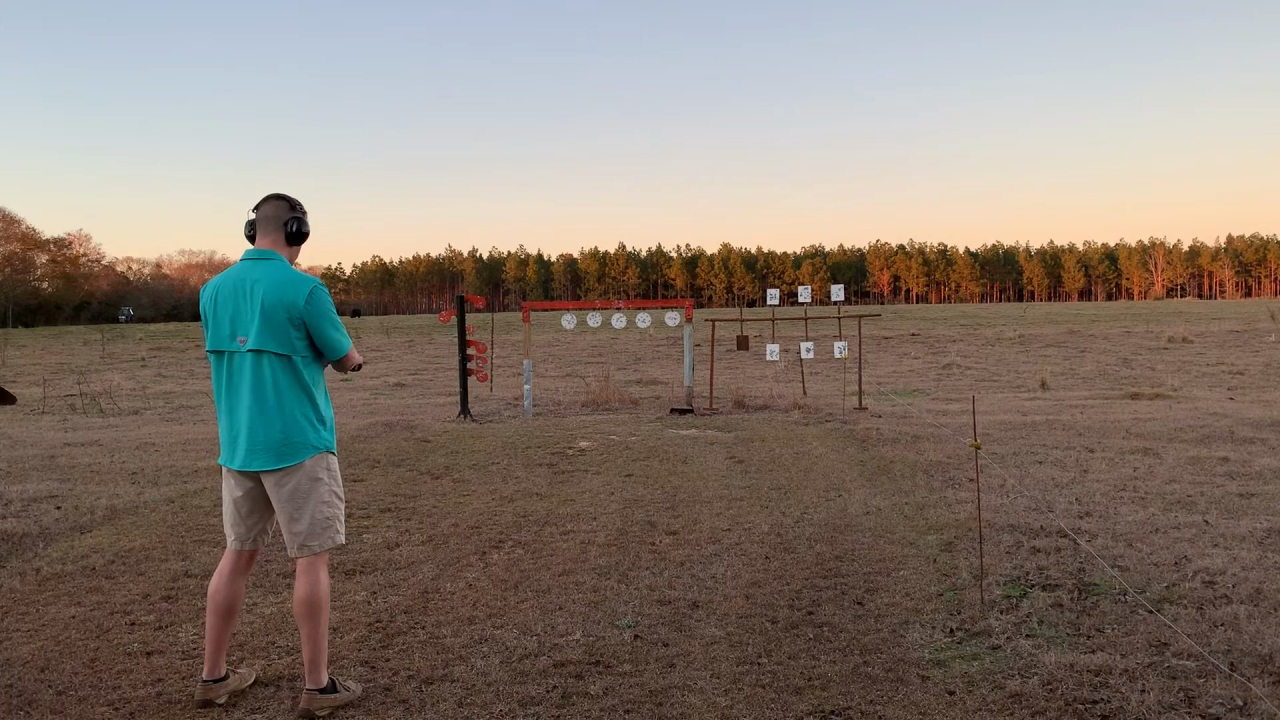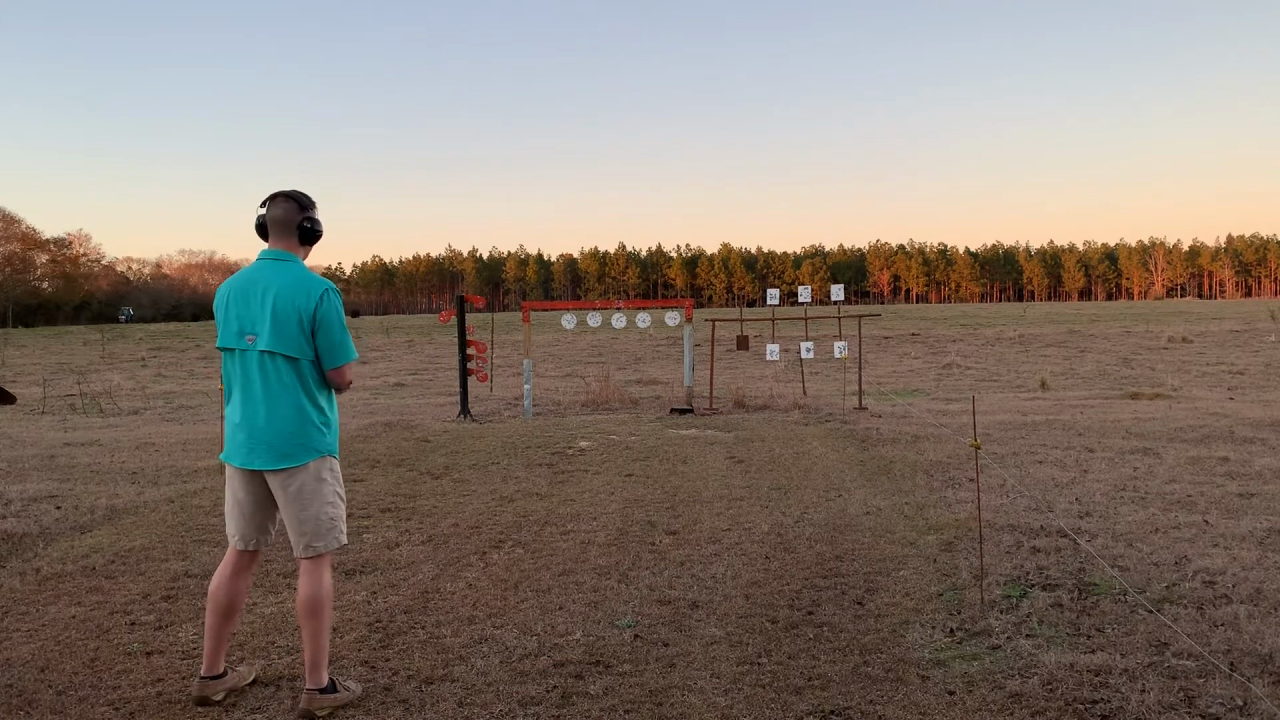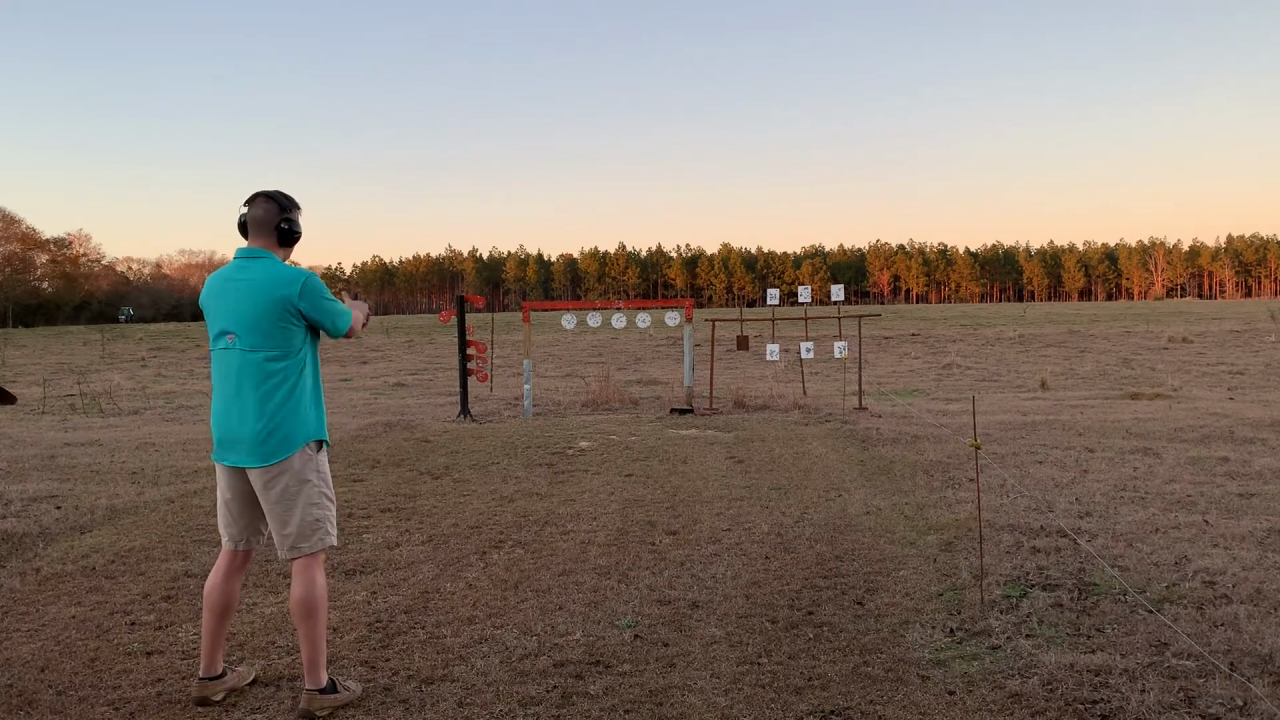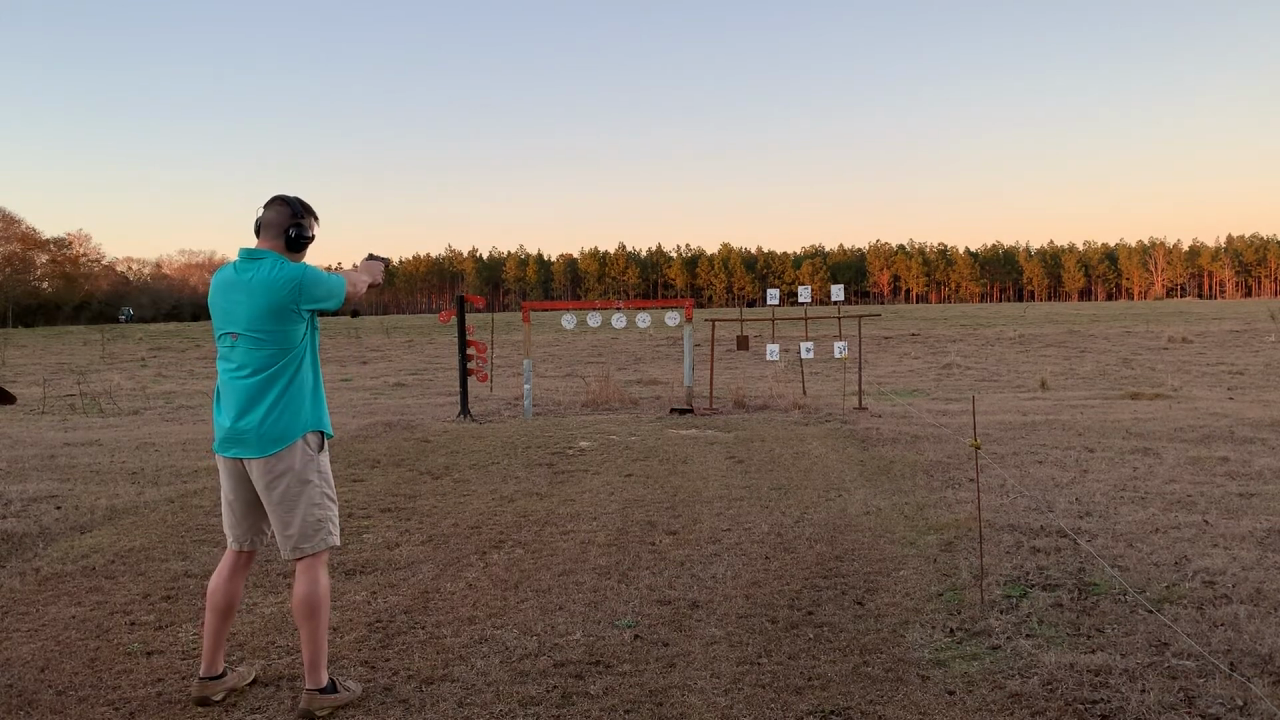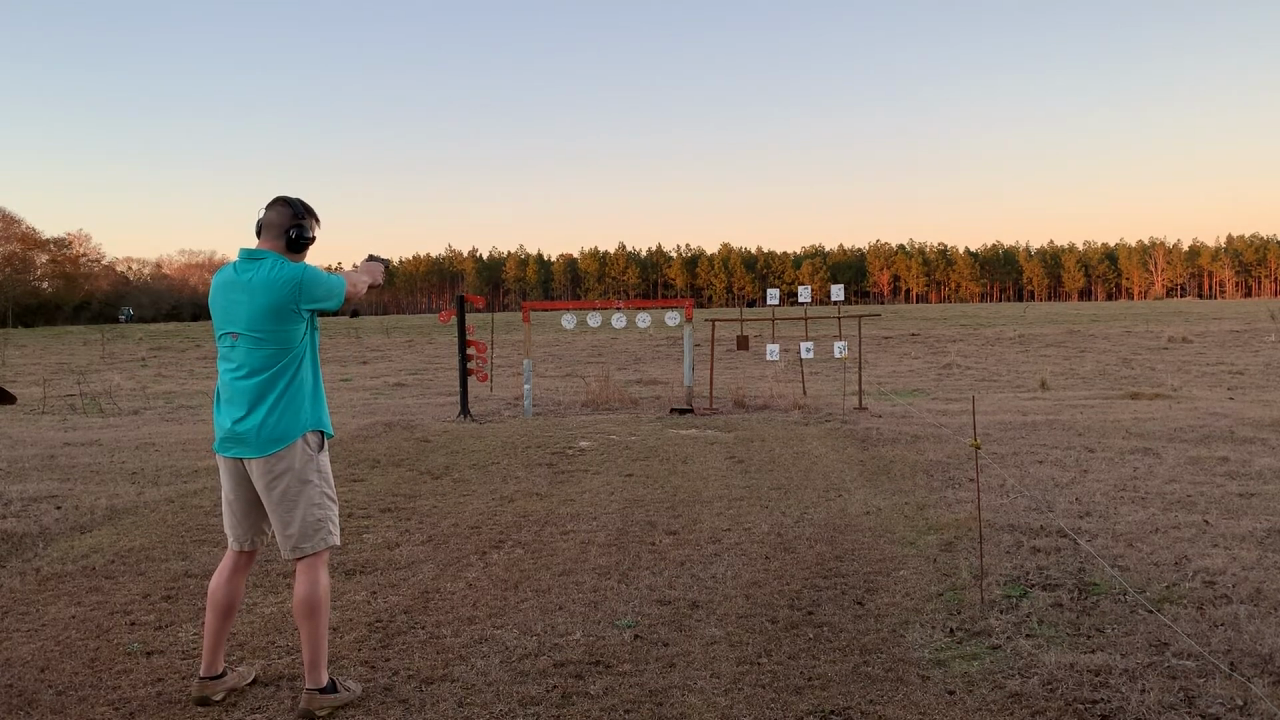
dt=1s
person 1, frame 1
left shoulder: (213, 289)
right shoulder: (303, 288)
right elbow: (344, 361)
right wrist: (353, 356)
left hip: (238, 445)
right hip: (297, 444)
left knee: (238, 553)
right knee: (311, 558)
left ankle: (213, 676)
person 1, frame 2
left shoulder: (229, 289)
right shoulder: (316, 290)
right elbow: (341, 375)
right wrist: (329, 379)
left hip: (244, 444)
right hip: (302, 445)
left knee: (240, 554)
right knee: (315, 560)
left ankle: (212, 674)
person 1, frame 3
left shoulder: (214, 285)
right shoulder: (296, 283)
right elbow: (347, 326)
left wrist: (336, 306)
right wrist: (357, 310)
left hip: (230, 440)
right hip: (286, 440)
left knee: (234, 553)
right knee: (308, 559)
left ankle: (210, 674)
person 1, frame 4
left shoulder: (223, 279)
right shoulder: (295, 279)
right elbow: (349, 289)
left wrist: (349, 275)
right wrist: (366, 273)
left hip: (232, 438)
right hip: (286, 438)
left knee: (238, 551)
right knee: (311, 557)
left ankle: (210, 675)
person 1, frame 5
left shoulder: (223, 279)
right shoulder: (295, 279)
right elbow: (350, 289)
left wrist: (349, 276)
right wrist: (366, 273)
left hip: (232, 438)
right hip: (286, 438)
left knee: (239, 551)
right knee: (311, 556)
left ankle: (211, 674)
